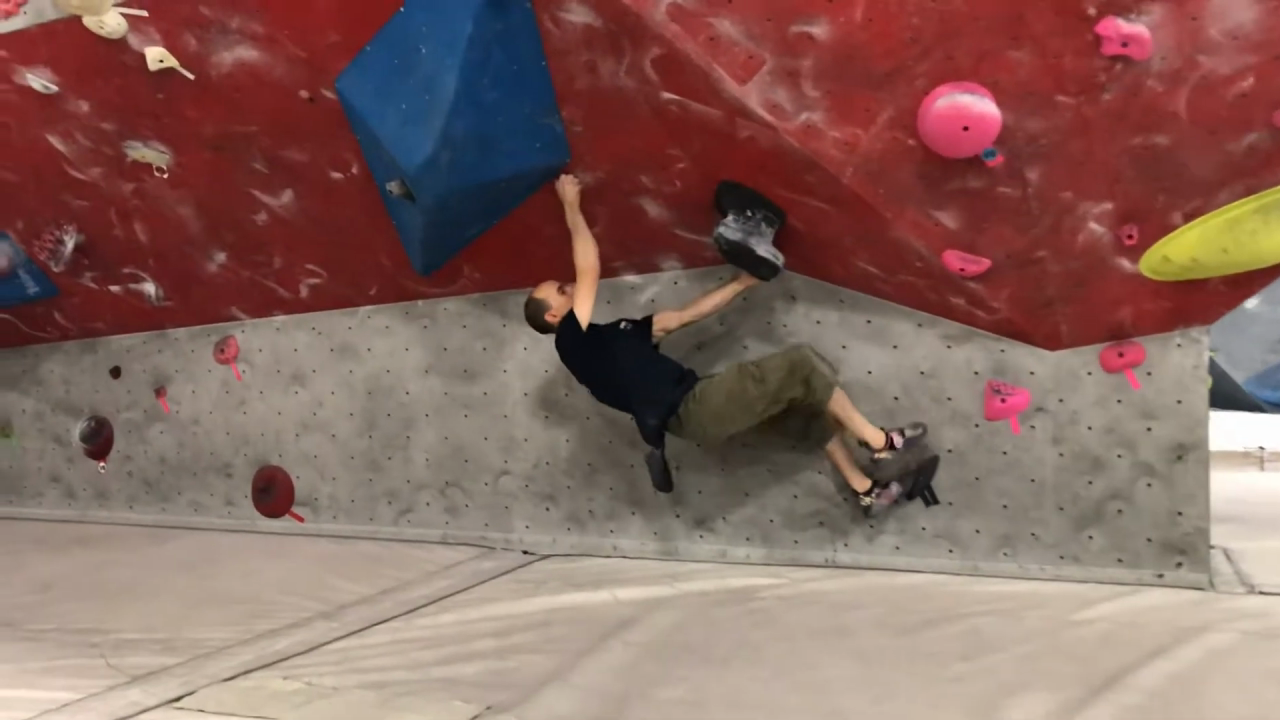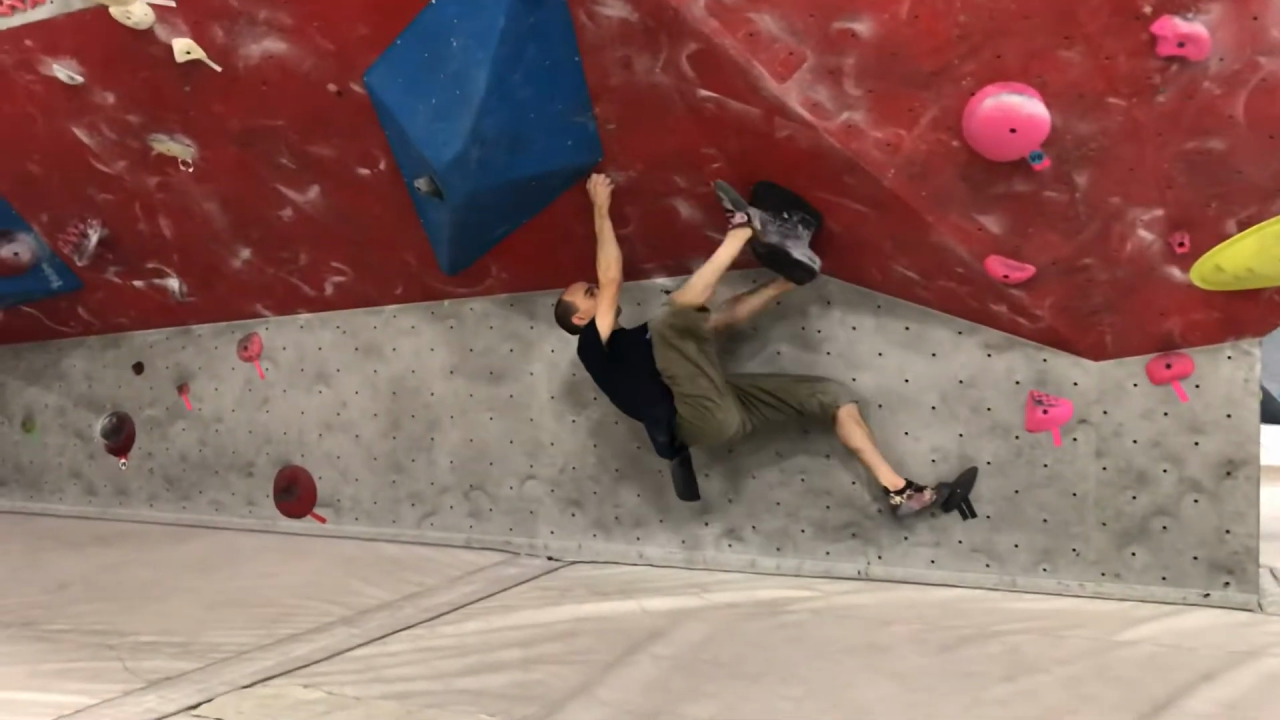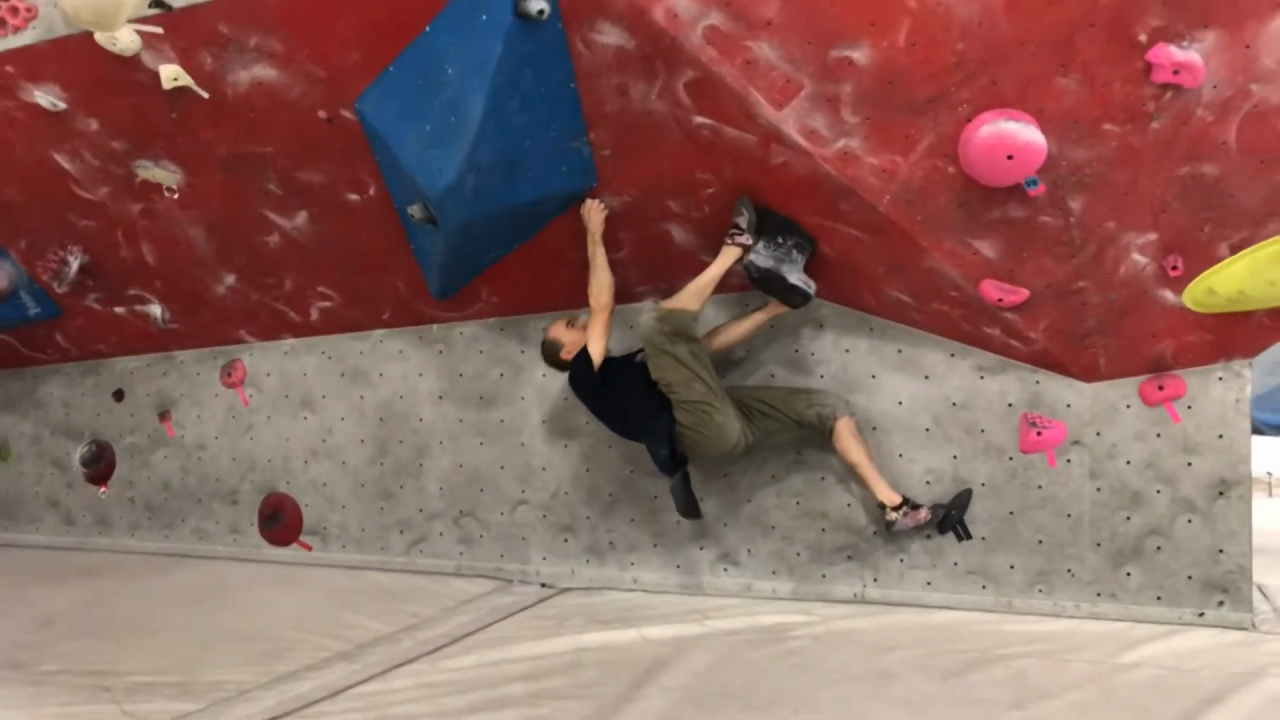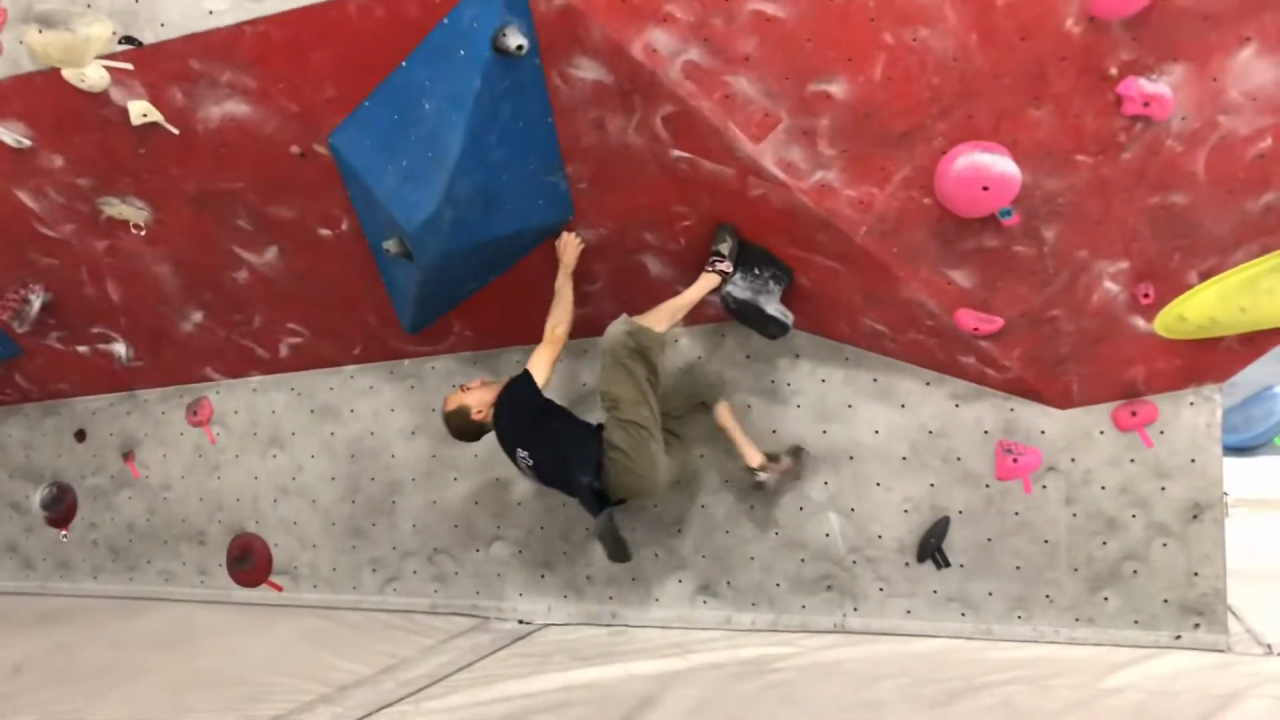
dt=0.5s
person 1, frame 1
left shoulder: (614, 333)
right shoulder: (573, 341)
left elbow: (681, 317)
right elbow: (590, 269)
left wrist: (742, 283)
right wrist: (571, 205)
left hip: (697, 403)
right hip: (696, 412)
left knee: (805, 395)
right knee: (800, 363)
left ankle: (867, 491)
right ankle: (876, 440)
person 1, frame 2
left shoulder: (646, 338)
right shoulder: (594, 349)
left elbow: (717, 317)
right elbow: (612, 279)
left wrist: (778, 286)
right wrist: (601, 210)
left hip: (729, 405)
right hip: (705, 417)
left knee: (832, 394)
right knee: (674, 315)
left ankle: (898, 490)
right ankle: (739, 231)
person 1, frame 3
left shoulder: (630, 366)
right shoulder: (586, 376)
left elbow: (708, 343)
right elbow: (602, 305)
left wrist: (771, 310)
right wrist: (594, 236)
left hip: (725, 421)
right hip: (706, 427)
left knee: (828, 407)
right knee: (661, 322)
left ankle: (893, 505)
right ankle: (732, 249)
person 1, frame 4
left shoulder: (517, 441)
right shoulder: (515, 407)
right elbow: (555, 338)
left wrist: (638, 377)
right wrist: (566, 268)
left hip: (630, 469)
right hip: (631, 471)
left knee: (700, 385)
right knee: (622, 335)
left ankle: (759, 464)
right ankle: (710, 277)
